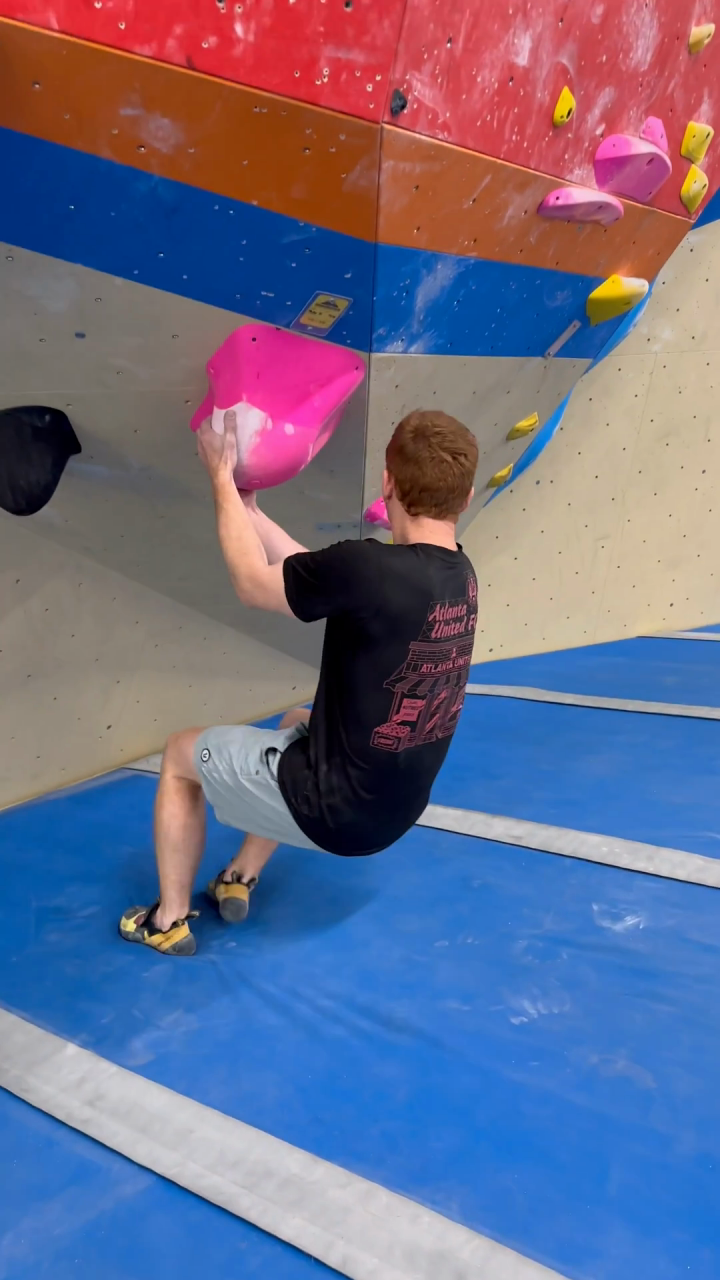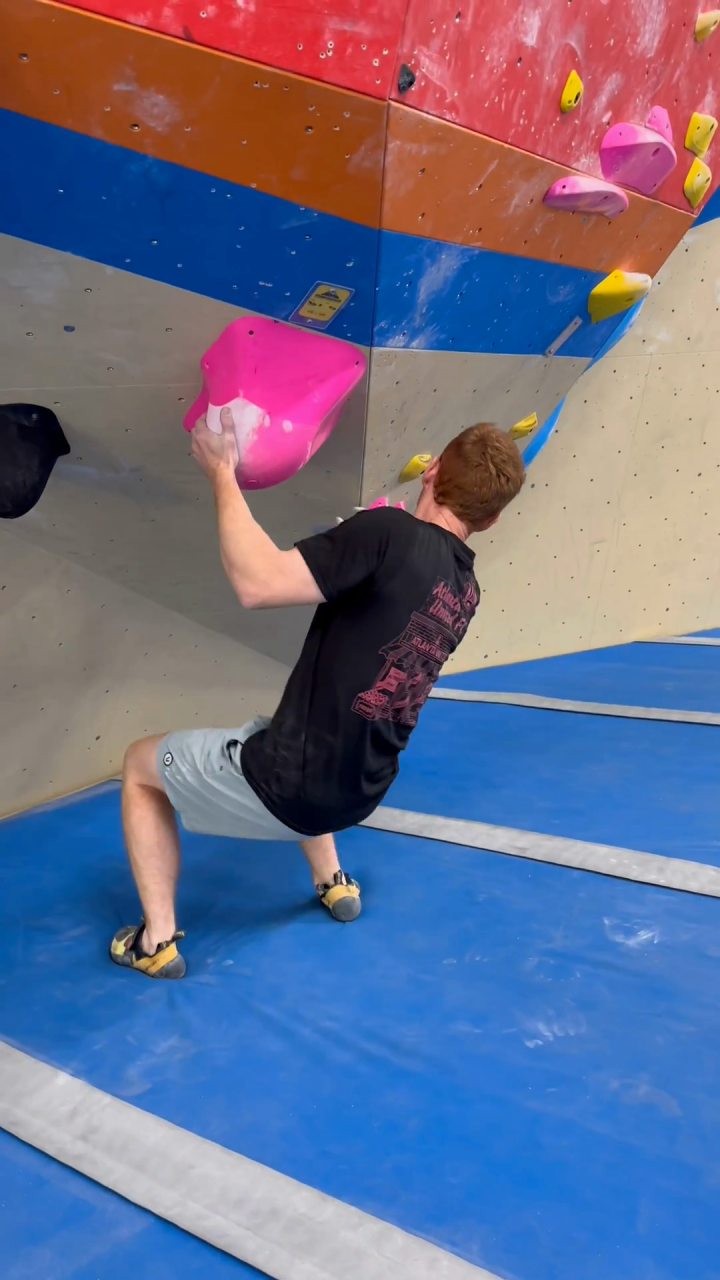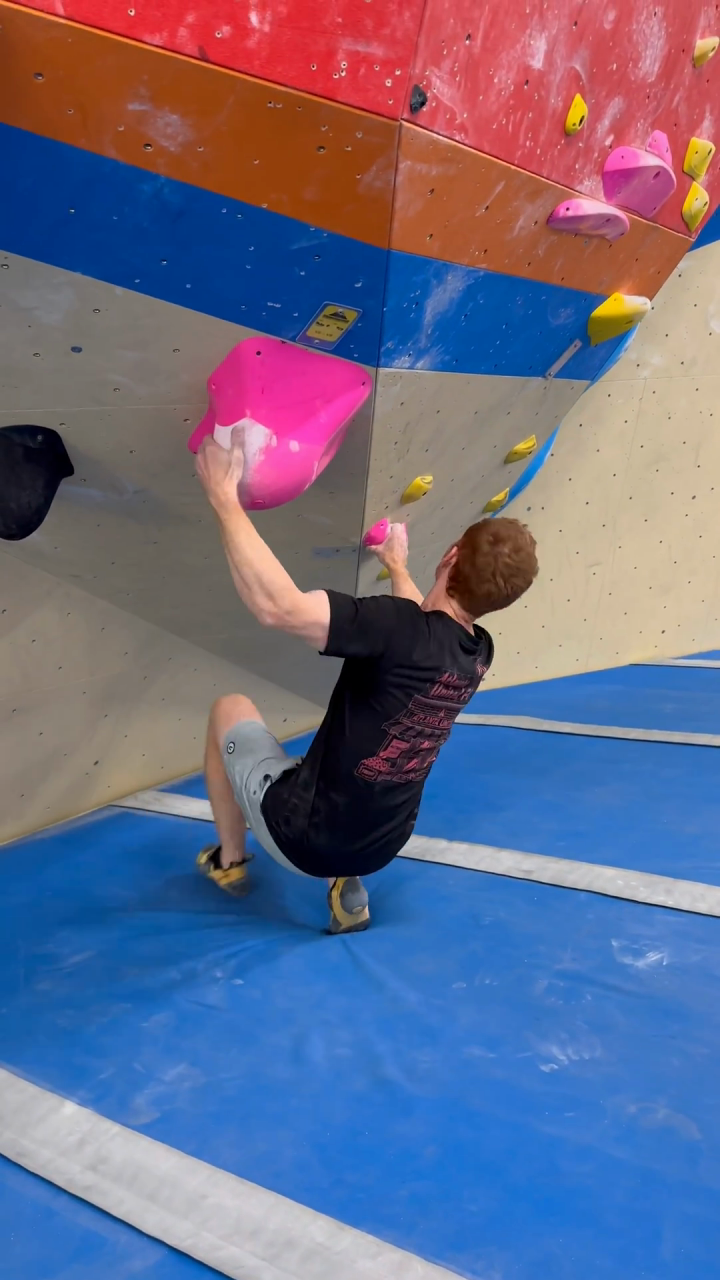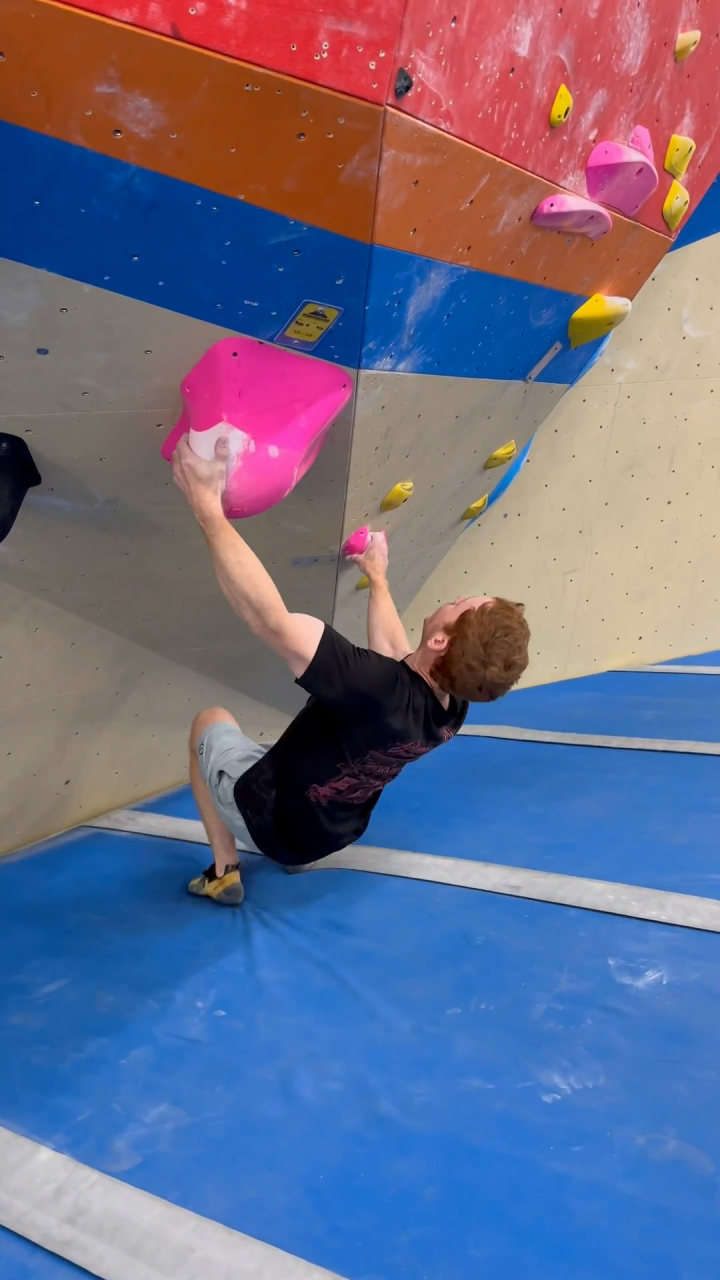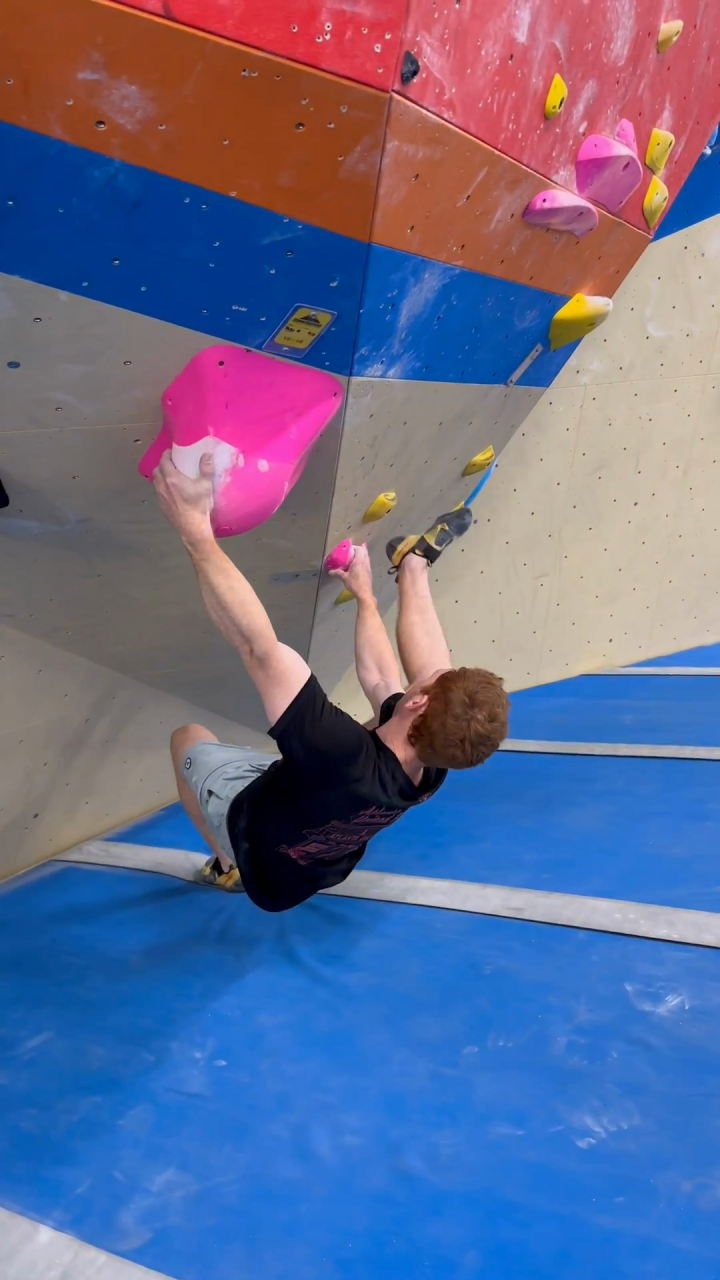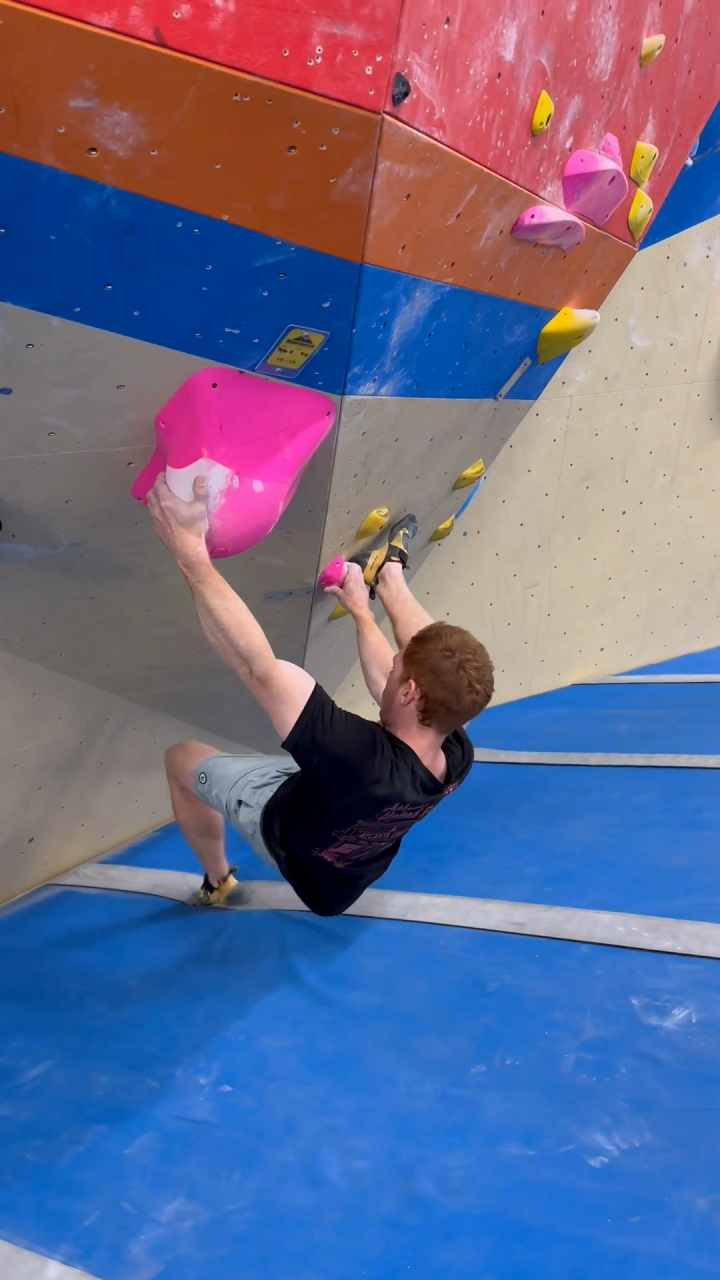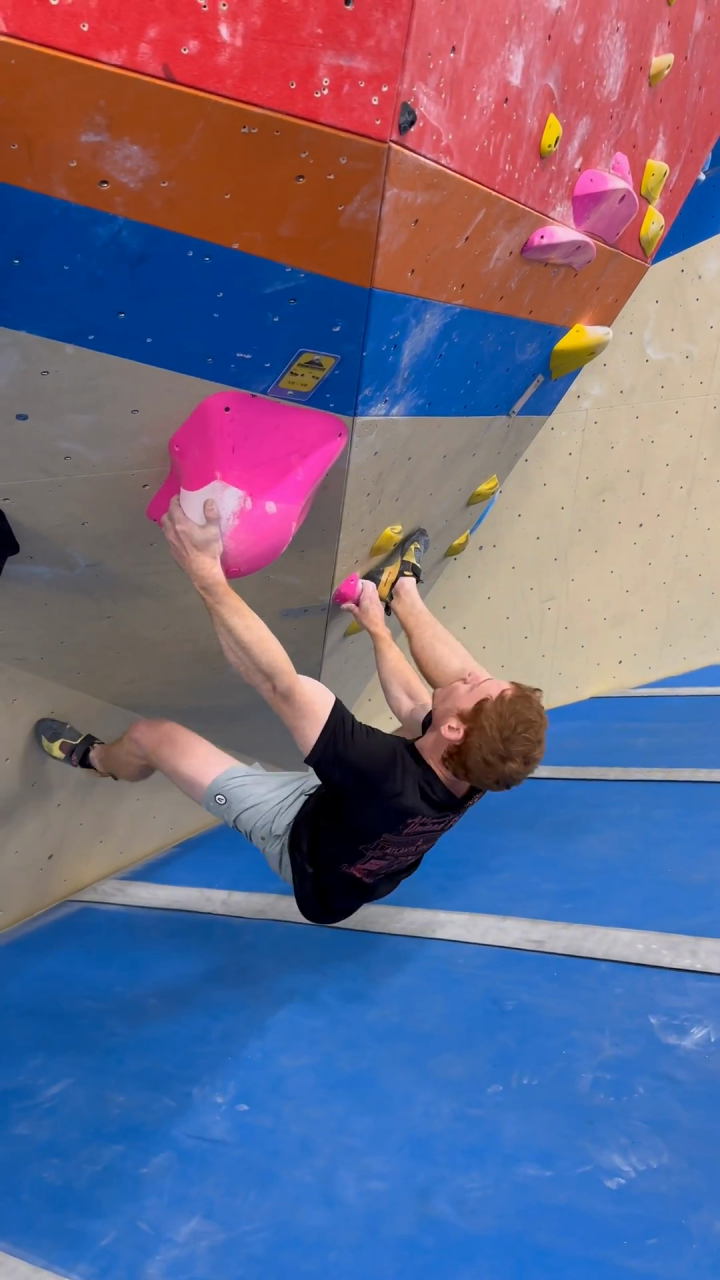
dt=0.7s
person 1, frame 1
left shoulder: (367, 568)
right shoulder: (461, 576)
left elbow: (253, 584)
left wrist: (221, 475)
right wrist: (250, 513)
left hip: (332, 812)
right hip: (393, 813)
left knee: (182, 750)
right knee: (304, 726)
left ankle: (170, 918)
right ankle: (239, 880)
person 1, frame 2
left shoulder: (389, 532)
right shoulder: (466, 589)
left elbow: (256, 583)
left wrist: (222, 474)
left hip: (288, 784)
right hip: (358, 793)
left knee: (142, 764)
left ankle: (158, 941)
right ankle: (334, 882)
person 1, frame 3
left shoulder: (397, 628)
right shoulder: (478, 653)
left elbow: (275, 604)
left wrist: (223, 495)
right wrist: (398, 569)
left hip: (303, 836)
right hip: (380, 846)
left knee: (231, 709)
left ankle: (232, 862)
right ankle: (352, 893)
person 1, frame 4
left shoulder: (374, 687)
right shoulder: (452, 711)
left elbow: (268, 619)
right elbow: (397, 654)
left wrist: (207, 508)
right wrist: (377, 577)
left hip: (269, 821)
right hip: (329, 832)
left knee: (210, 722)
left ankle: (223, 872)
person 1, frame 5
left shoulder: (339, 753)
right shoulder: (433, 770)
left elbow: (260, 647)
right elbow: (379, 676)
left wrist: (195, 531)
right wrist: (364, 595)
left hip: (258, 830)
left knee: (187, 738)
left ankle: (226, 867)
right ankle: (414, 563)
person 1, frame 6
left shoulder: (354, 756)
right shoulder: (457, 758)
left elbow: (259, 667)
right elbow: (392, 688)
left wrist: (191, 553)
right wrist: (360, 612)
left hip: (285, 826)
left knee: (183, 758)
right knee: (448, 653)
left ankle: (218, 881)
right ankle: (387, 573)
person 1, frame 7
left shoulder: (384, 769)
right shoulder: (485, 768)
left elbow: (280, 683)
right elbow: (413, 706)
left wrist: (206, 575)
right wrist: (377, 630)
left hip: (301, 840)
right hip: (358, 809)
left knee: (153, 736)
right knee: (474, 682)
left ankle: (97, 757)
right ankle: (401, 591)
